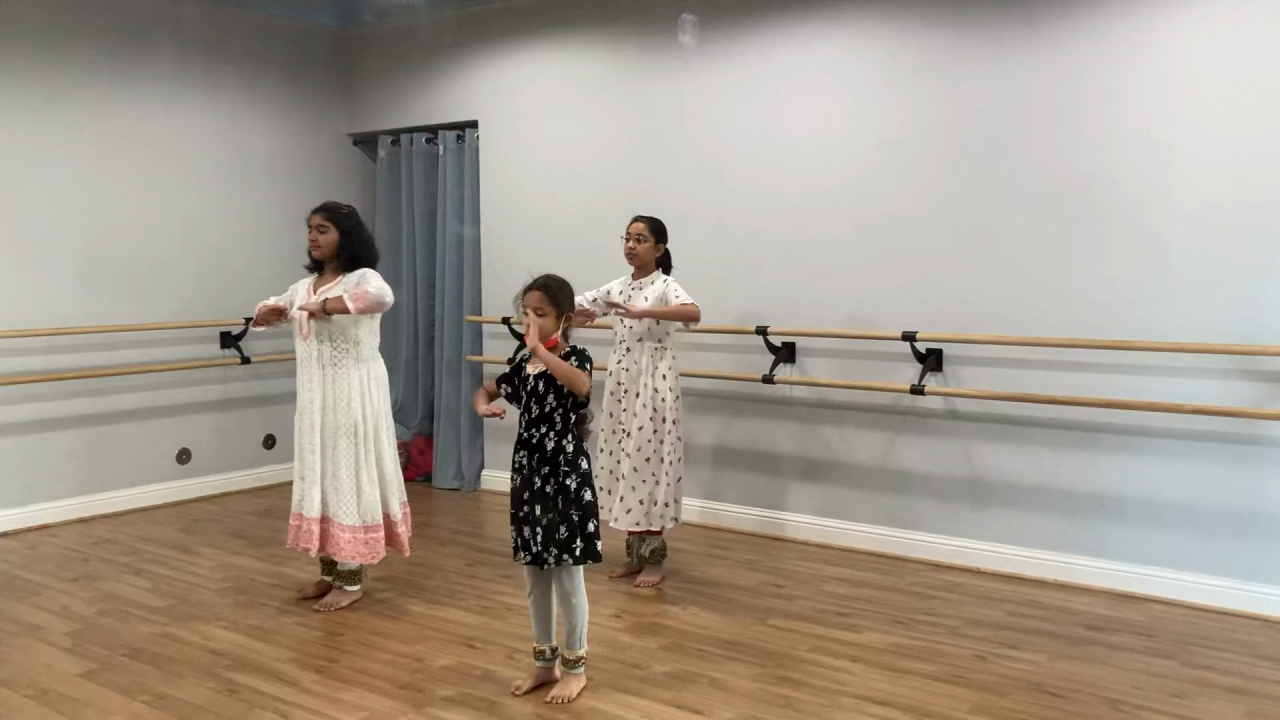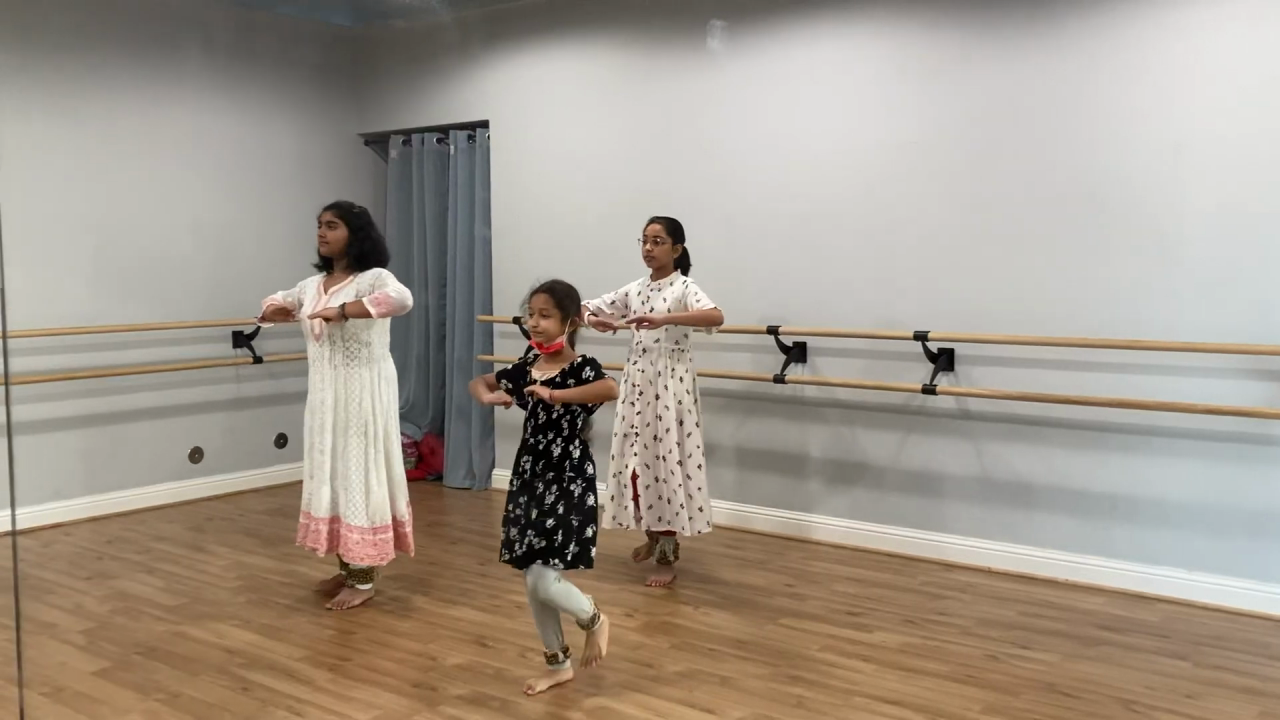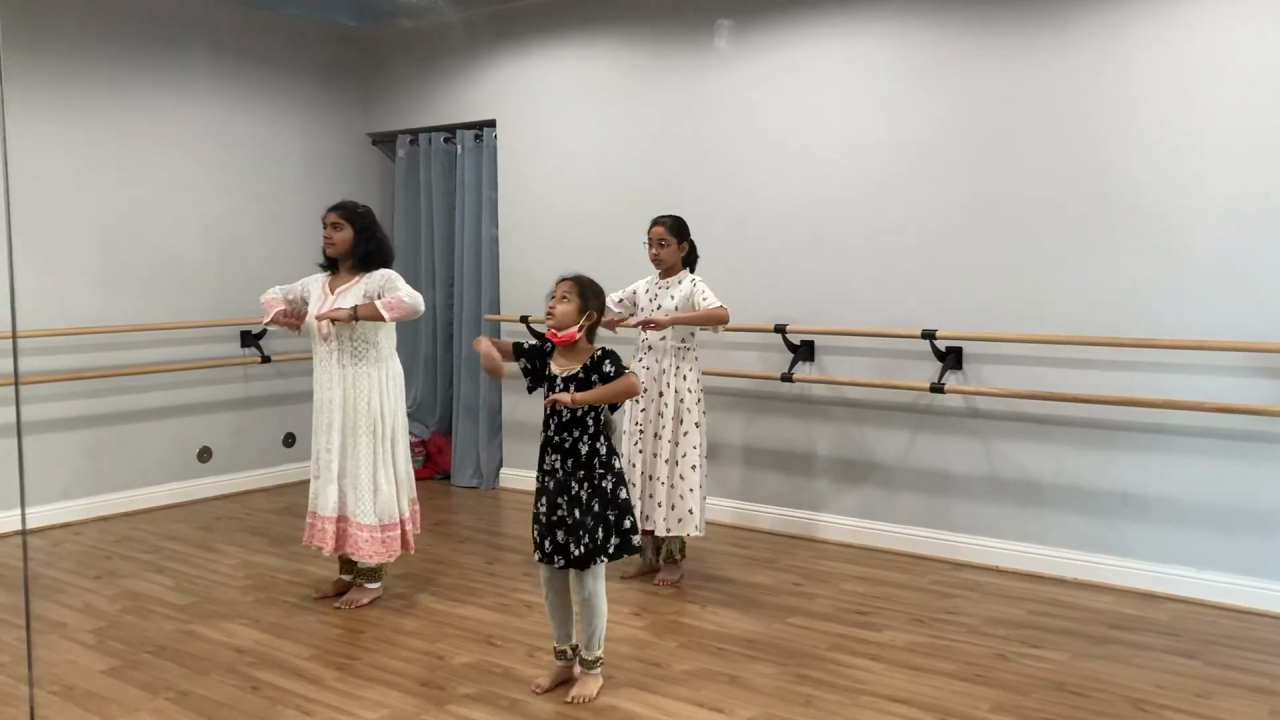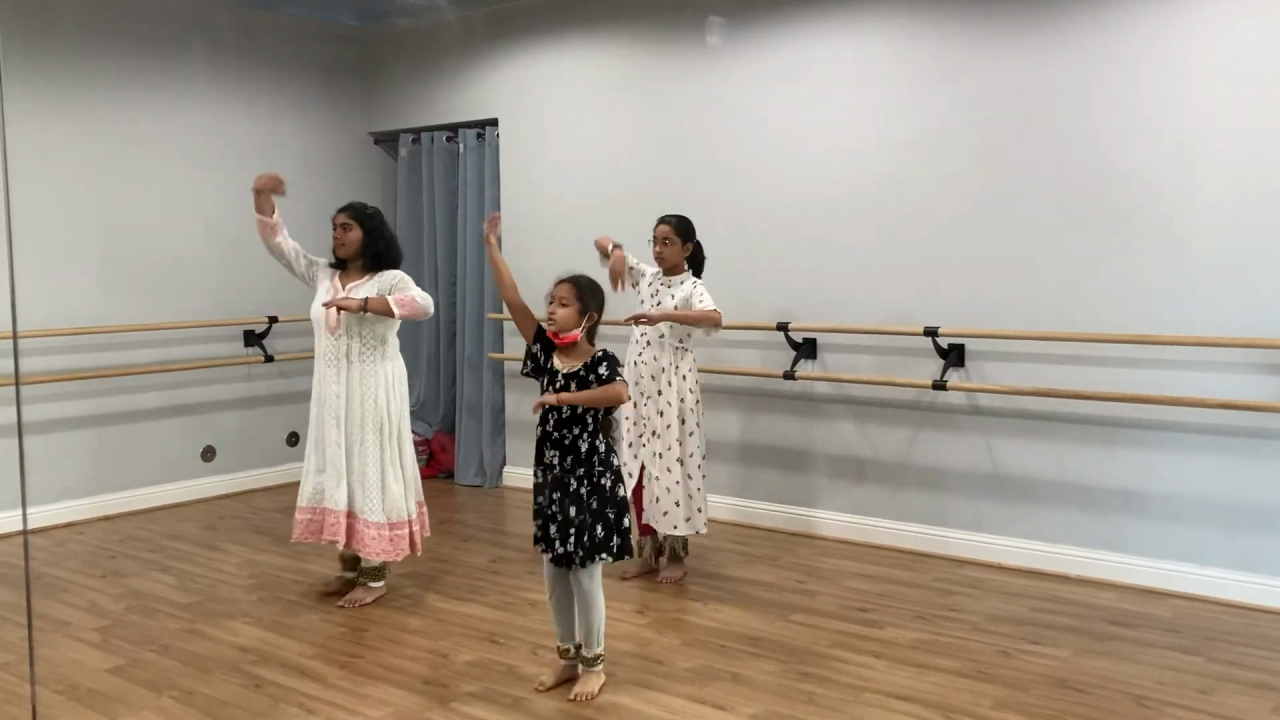
dt=0.5s
person 1, frame 1
left shoulder: (575, 359)
right shoulder: (523, 364)
left elbow: (583, 385)
right elbow: (485, 390)
left wrist: (539, 348)
right wrist: (484, 407)
left hip: (566, 476)
right hip: (528, 475)
left knee: (567, 576)
right knee: (535, 576)
left ankle: (575, 668)
right ankle: (545, 662)
person 1, frame 2
left shoulder: (582, 367)
right shoulder: (527, 367)
left elbow: (611, 389)
right elbow: (479, 382)
left wrist: (554, 395)
right wrist: (489, 396)
left hip: (568, 483)
right hip: (529, 478)
left knee: (542, 580)
right knee: (532, 582)
left ankle: (593, 620)
right ankle: (557, 663)
person 1, frame 3
left shoulder: (601, 360)
right shoulder: (542, 354)
left elbow: (633, 385)
right elbow: (488, 345)
left wrist: (576, 398)
right wrist: (486, 348)
left hip: (593, 478)
right hip: (553, 475)
left knee: (588, 579)
right knee: (552, 577)
left ankle: (592, 668)
right ankle: (565, 660)
person 1, frame 4
left shoulder: (602, 362)
right shoulder: (543, 350)
left elbow: (621, 394)
right elbow: (513, 303)
left wrist: (562, 397)
right wrist: (493, 249)
left hip: (591, 478)
right hip: (551, 476)
left knee: (584, 577)
right knee: (554, 575)
left ankle: (593, 665)
right ankle: (568, 657)
person 2, frame 1
left shoulder: (362, 278)
right shoulder: (306, 286)
left elbow: (382, 298)
right elbow: (269, 309)
left wrist: (323, 305)
right wrist: (267, 312)
left hip: (353, 393)
right hip: (315, 395)
left knee: (349, 474)
right knee: (319, 475)
left ankle: (351, 580)
right ankle: (329, 572)
person 2, frame 2
left shoulder: (373, 279)
right shoulder: (313, 284)
left elbow: (401, 299)
right elbow: (277, 301)
left wrist: (343, 310)
right wrist: (275, 311)
left hip: (364, 394)
right hip: (325, 395)
left knee: (360, 474)
right knee: (329, 474)
left ankle: (363, 580)
right ankle: (345, 568)
person 2, frame 3
left shoulder: (381, 279)
right shoulder: (316, 284)
left elbow: (413, 303)
right elbow: (272, 296)
left wrist: (353, 312)
right wrist: (283, 314)
left hip: (371, 393)
right hip: (332, 395)
left knee: (367, 474)
right knee: (334, 474)
left ankle: (372, 578)
right ankle: (348, 572)
person 2, frame 4
left shoulder: (390, 281)
right shoulder: (321, 275)
left elbow: (424, 306)
right elbow: (277, 242)
left wrist: (363, 305)
right wrist: (261, 197)
left hip: (374, 395)
right hip: (332, 397)
left knee: (372, 478)
right knee: (335, 477)
left ankle: (374, 578)
right ankle: (350, 567)
person 3, frame 1
left shoulder: (665, 287)
right shoulder: (617, 288)
left elbow: (694, 313)
left wrist: (640, 312)
right wrist: (577, 313)
left hip: (654, 384)
right hip: (622, 383)
left knee: (648, 464)
right knee: (623, 463)
left ankle: (654, 559)
right ankle: (635, 554)
person 3, frame 2
left shoulder: (684, 288)
right shoulder: (634, 290)
left elbow: (716, 317)
right elbow: (586, 308)
left wrist: (665, 319)
right wrist: (594, 320)
left hip: (671, 385)
right hip: (637, 384)
left knee: (667, 464)
right knee: (634, 464)
left ankle: (666, 558)
right ankle: (654, 535)
person 3, frame 3
left shoulder: (691, 286)
right shoulder: (642, 288)
left elbow: (722, 315)
left wrist: (670, 319)
right wrist: (604, 319)
left hip: (677, 383)
right hip: (643, 382)
left knee: (673, 463)
right knee: (642, 462)
left ankle: (673, 558)
right ankle: (649, 553)
person 3, frame 4
left shoulder: (691, 287)
right shoulder: (646, 276)
left elbow: (714, 318)
right elbow: (604, 245)
left wrist: (664, 315)
right wrist: (615, 257)
left hip: (673, 385)
right hip: (638, 383)
left knee: (669, 463)
right knee: (638, 465)
left ankle: (675, 555)
right ankle: (648, 550)
